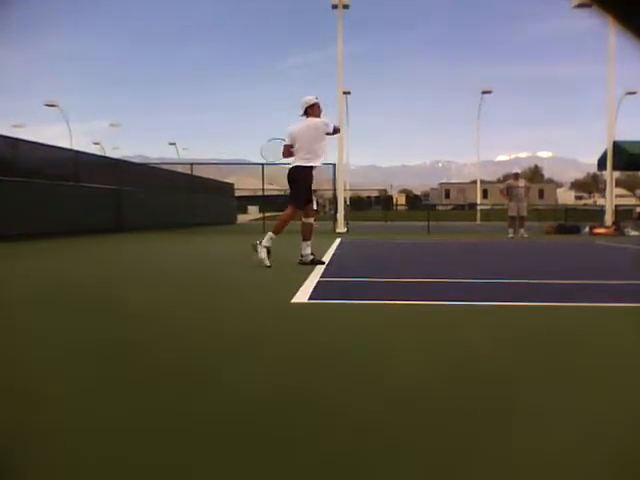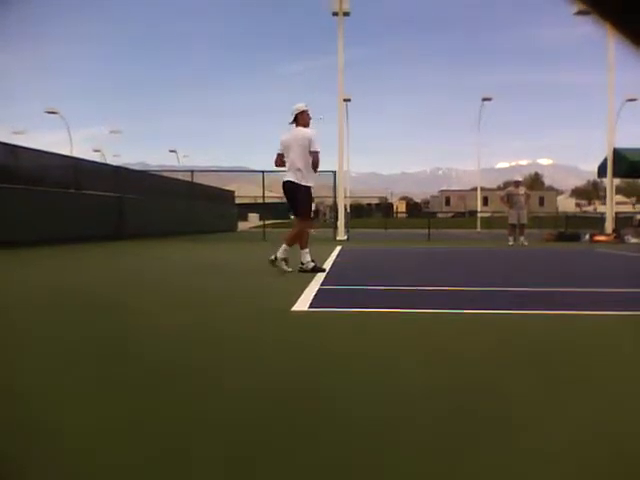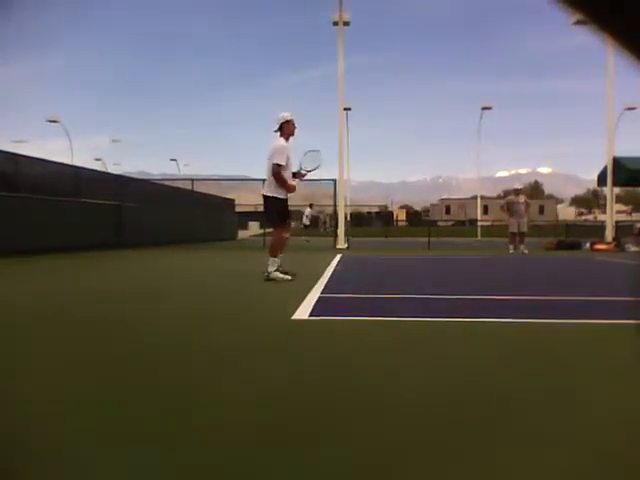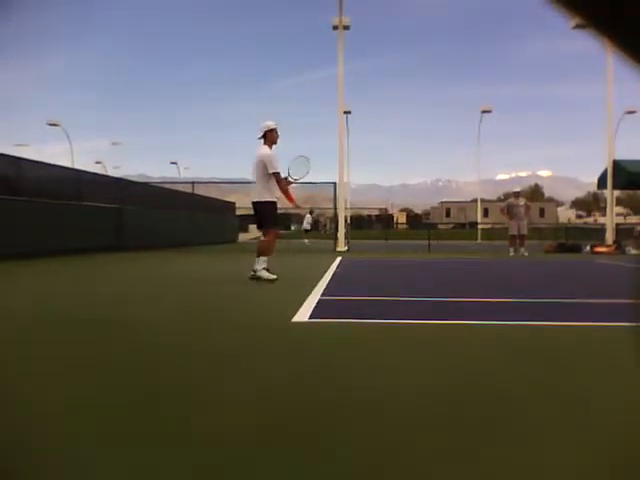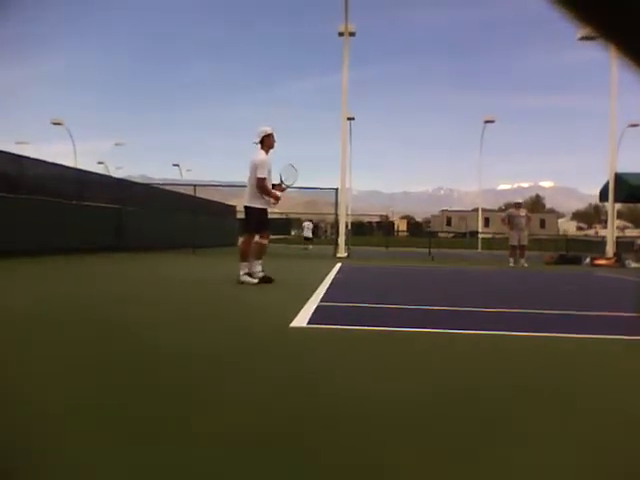
dt=0.5s
person 1, frame 1
left shoulder: (293, 129)
right shoulder: (322, 123)
left elbow: (285, 153)
right elbow: (336, 130)
left hip: (296, 170)
right hip: (304, 171)
left knee: (309, 212)
right knee: (293, 210)
left ankle: (306, 254)
right ankle: (265, 244)
person 1, frame 2
left shoulder: (285, 137)
right shoulder: (309, 134)
left elbow: (278, 163)
right elbow: (315, 162)
right wrist: (313, 170)
left hip: (289, 182)
right hip: (301, 184)
left knee: (302, 223)
right knee: (303, 224)
left ankle: (306, 262)
right ankle: (280, 255)
person 1, frame 3
left shoulder: (280, 145)
right shoulder: (281, 145)
right elbow: (275, 172)
left wrist: (295, 175)
right wrist: (288, 186)
left hip: (278, 195)
right hip: (275, 195)
left knee: (284, 230)
right knee: (279, 231)
left ankle: (275, 264)
right ankle: (272, 270)
person 1, frame 4
left shoulder: (262, 152)
right shoulder: (268, 153)
right elbow: (278, 180)
left wrist: (283, 181)
right wrist: (291, 199)
left hip: (260, 199)
right hip: (265, 199)
left knee: (266, 234)
right knee: (272, 233)
left ankle: (258, 269)
right ankle: (261, 268)
person 1, frame 5
left shoulder: (261, 157)
right shoulder: (263, 159)
right elbow: (260, 185)
left wrist: (274, 187)
right wrist: (274, 196)
left hip: (260, 205)
right hip: (255, 205)
left knee: (264, 237)
right knee: (249, 238)
left ankle: (257, 271)
right ankle: (243, 273)
